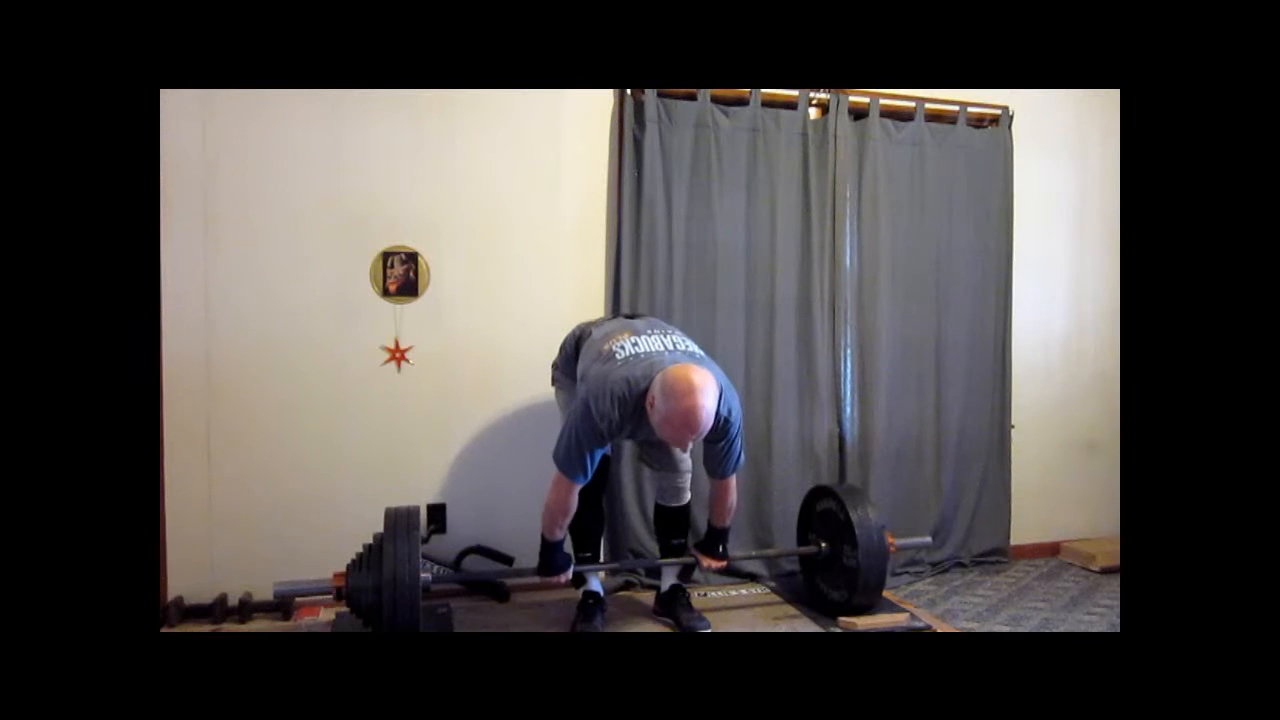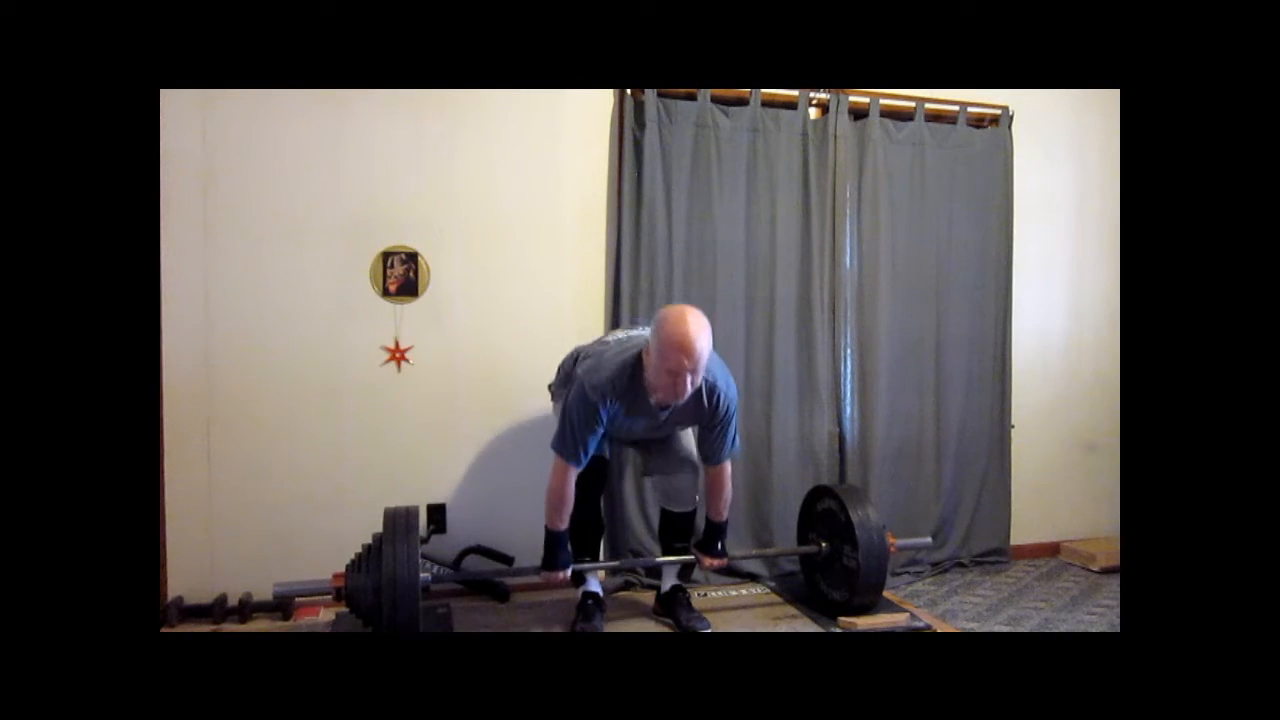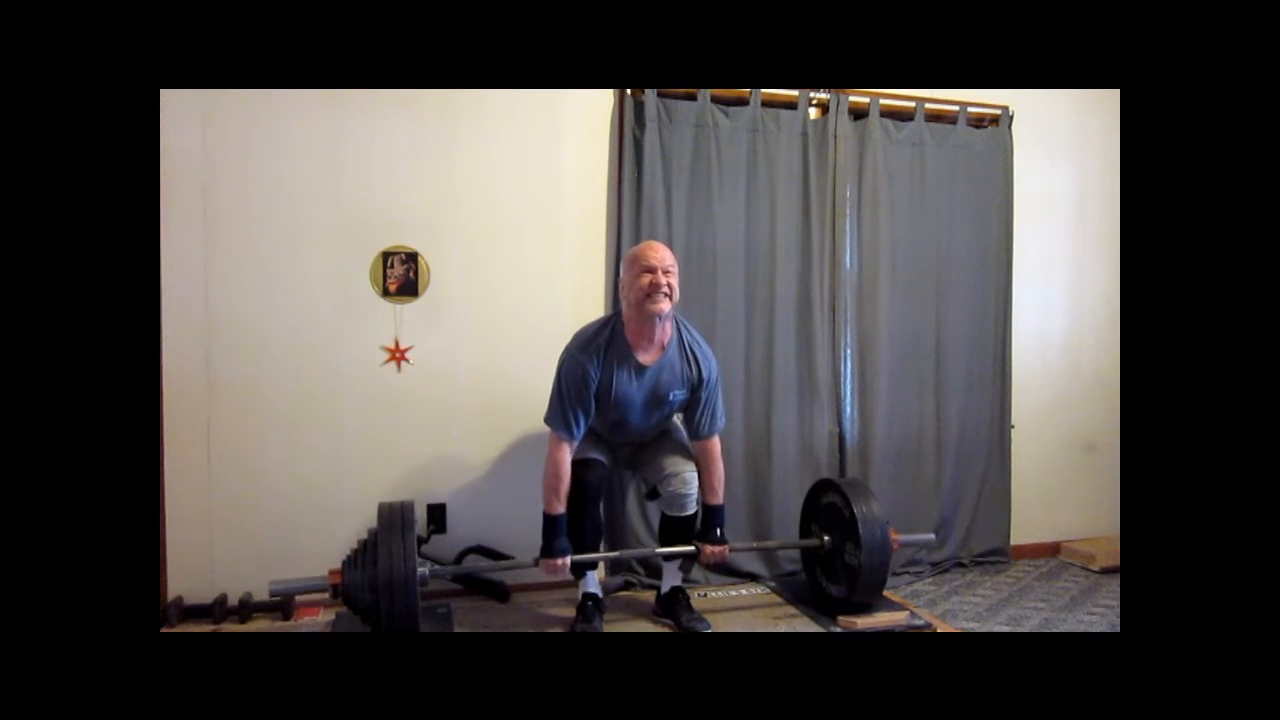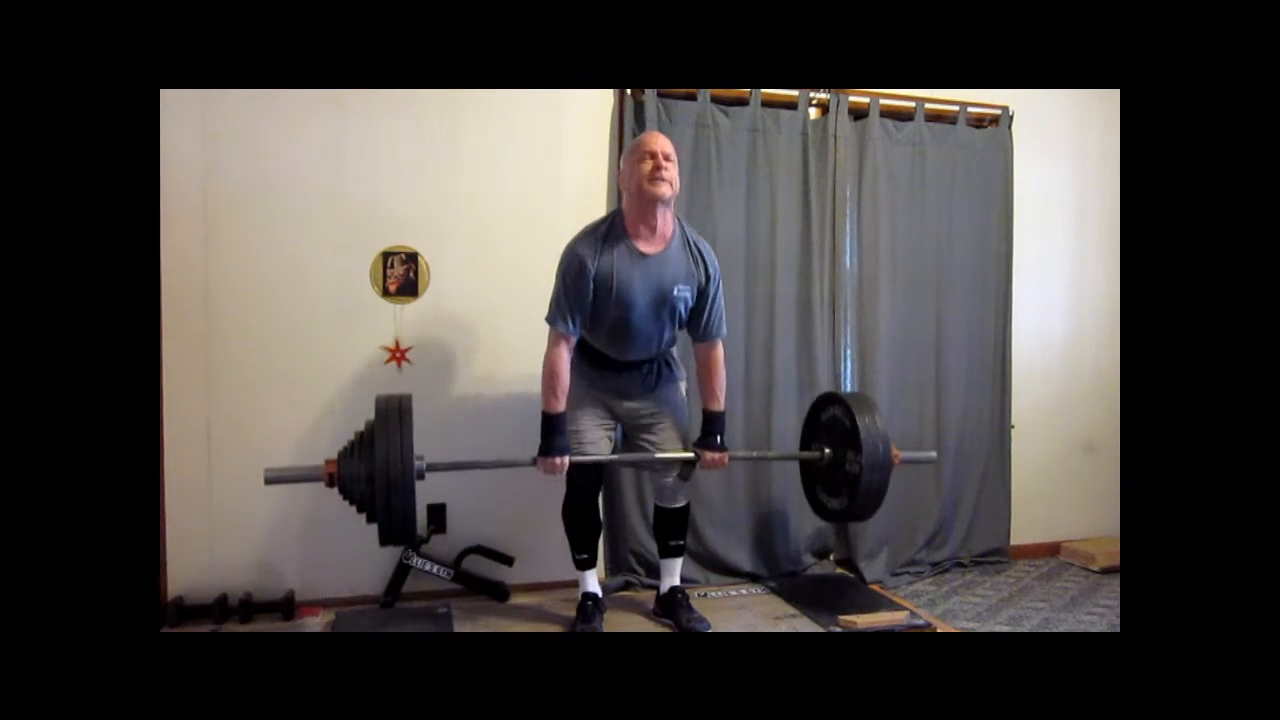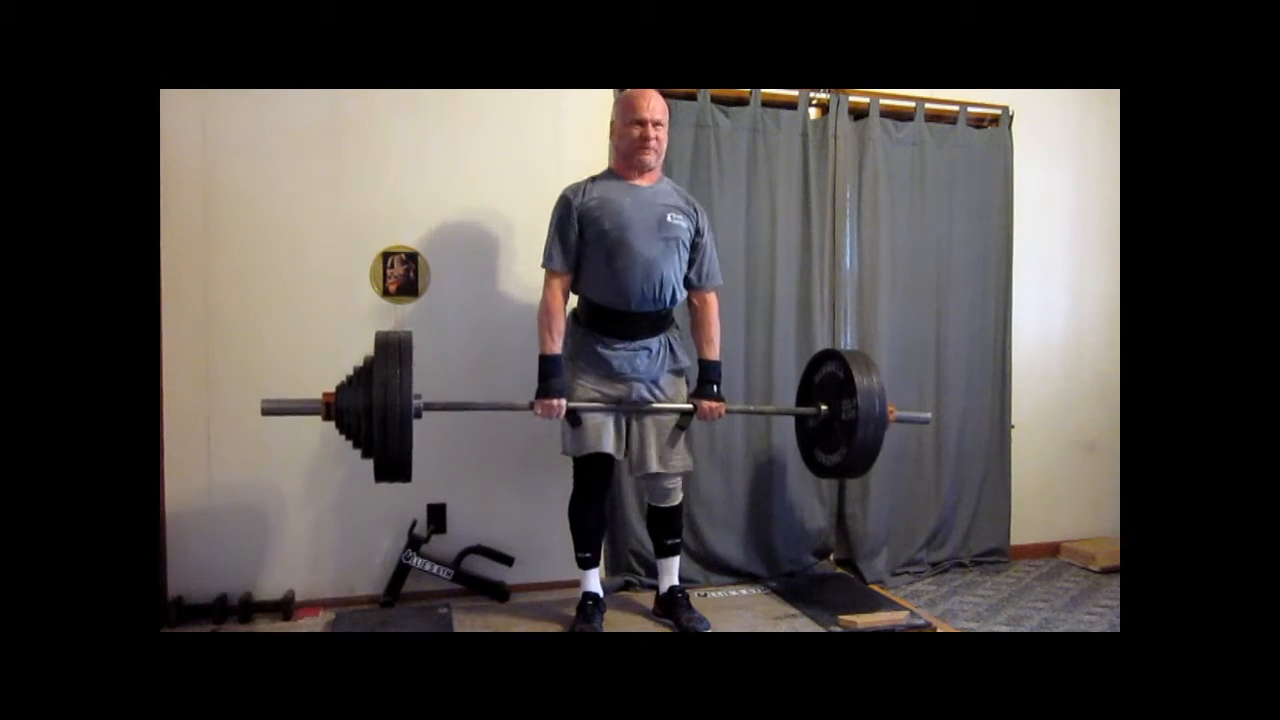
dt=1s
person 1, frame 1
left shoulder: (723, 404)
right shoulder: (603, 401)
left elbow: (724, 481)
right elbow: (566, 486)
left wrist: (715, 543)
right wrist: (552, 554)
left knee: (676, 476)
right knee: (589, 480)
left ankle: (671, 590)
right ankle: (591, 592)
person 1, frame 2
left shoulder: (719, 386)
right shoulder: (598, 379)
left elbow: (718, 468)
right elbow: (566, 470)
left wrist: (714, 539)
right wrist: (555, 550)
right hip: (578, 387)
left knee: (683, 479)
right knee: (587, 483)
left ankle: (671, 591)
right ankle: (590, 593)
person 1, frame 3
left shoulder: (696, 355)
right shoulder: (588, 351)
left elbow: (707, 443)
right elbow: (561, 446)
left wrist: (714, 525)
right wrist: (554, 536)
left hip: (656, 434)
right hip: (595, 436)
left knee: (684, 482)
right knee: (585, 482)
left ankle: (671, 593)
right ankle: (590, 597)
person 1, frame 4
left shoulder: (699, 257)
right shoulder: (588, 251)
left elbow: (710, 348)
right elbow: (560, 345)
left wrist: (714, 430)
right wrist: (552, 435)
left hip: (657, 377)
right hip: (591, 376)
left knee: (674, 479)
right knee: (582, 481)
left ankle: (670, 592)
right ankle: (590, 596)
person 1, frame 5
left shoulder: (687, 208)
right shoulder: (580, 199)
left elbow: (704, 298)
right elbow: (556, 289)
left wrist: (710, 377)
right wrist: (550, 373)
left hip: (662, 355)
right hip: (593, 354)
left knee: (666, 481)
right knee: (591, 478)
left ankle: (669, 591)
right ankle: (591, 595)
